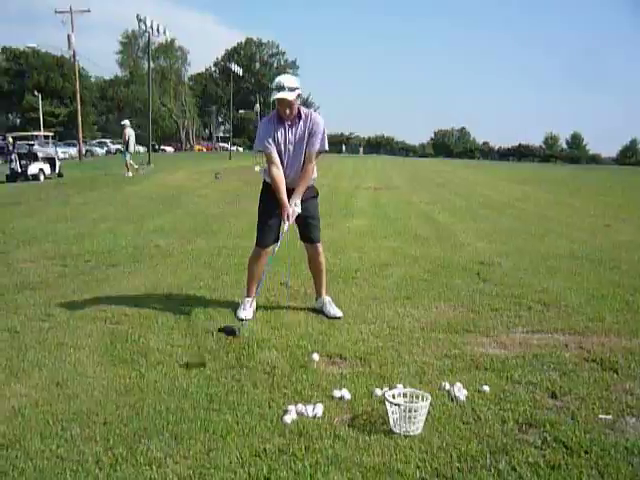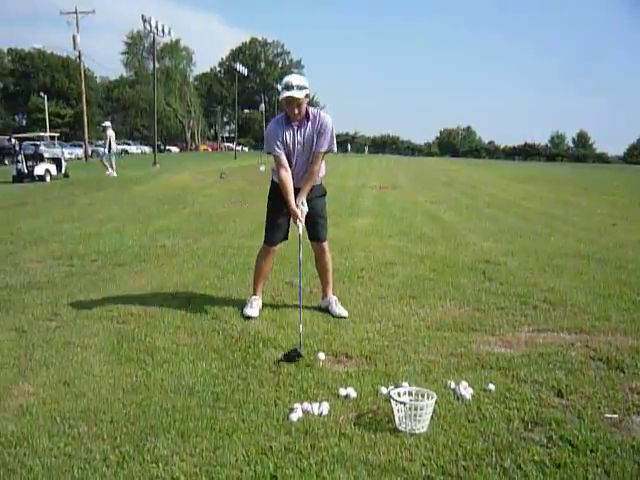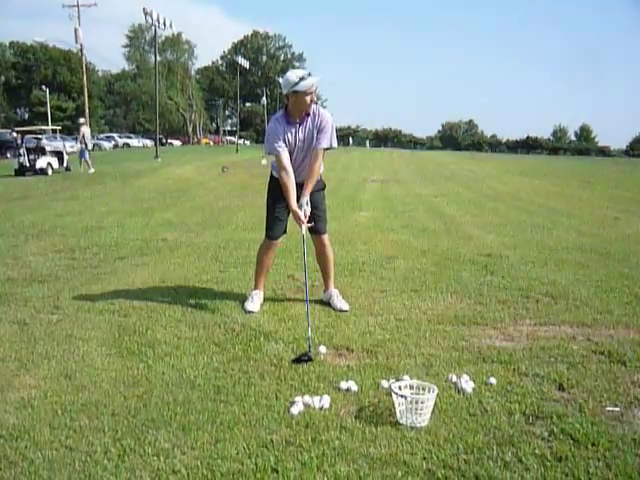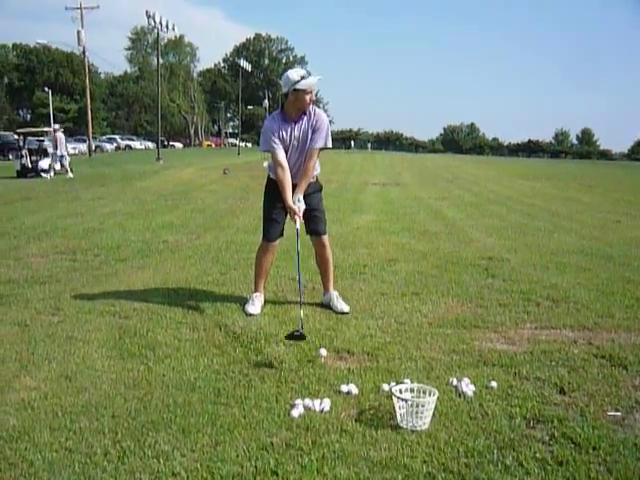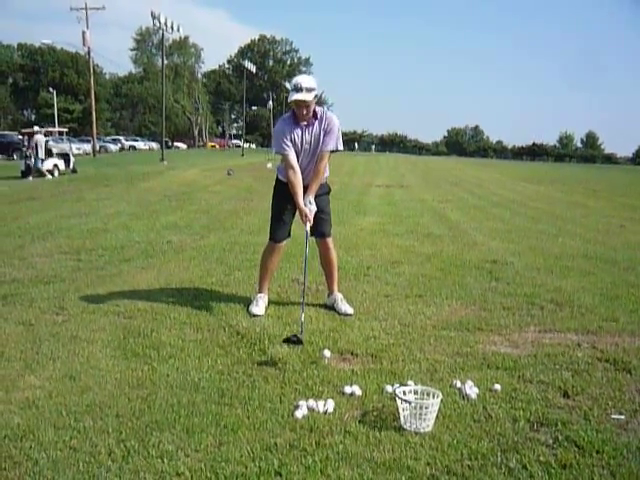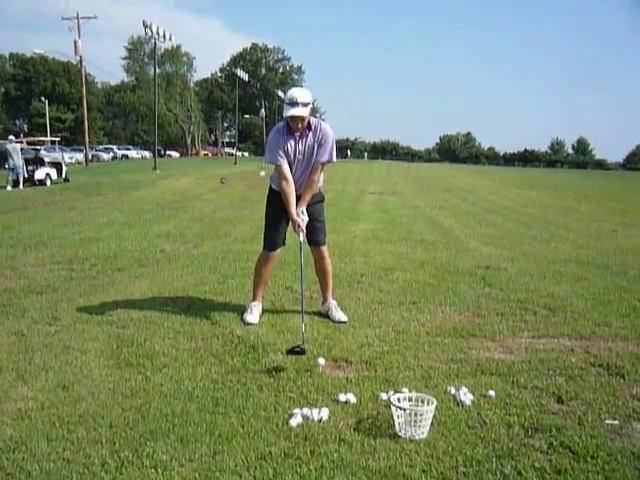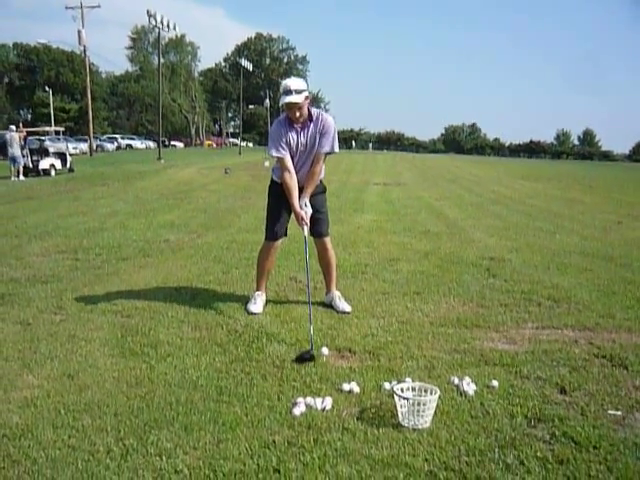
dt=0.7s
person 1, frame 1
left shoulder: (314, 121)
right shoulder: (267, 125)
left elbow: (310, 163)
right elbow: (274, 165)
left wrist: (296, 199)
right wrist: (284, 204)
left hip: (304, 189)
right hip: (274, 190)
left knee: (315, 246)
right knee: (262, 246)
left ankle: (322, 298)
right ankle: (249, 299)
person 1, frame 2
left shoulder: (323, 121)
right shoulder: (275, 127)
left elbow: (316, 163)
right elbow: (283, 168)
left wrist: (302, 198)
right wrist: (292, 205)
left hip: (313, 189)
right hip: (281, 189)
left knee: (321, 244)
right knee: (270, 244)
left ankle: (329, 297)
right ankle: (256, 297)
person 1, frame 3
left shoulder: (322, 118)
right shoulder: (276, 126)
left elbow: (316, 160)
right elbow: (284, 168)
left wrist: (305, 197)
right wrist: (293, 207)
left hip: (312, 183)
right hip: (281, 183)
left knee: (321, 237)
right knee: (272, 238)
left ankle: (330, 291)
right ankle: (257, 291)
person 1, frame 4
left shoulder: (318, 118)
right shoulder: (272, 124)
left elbow: (311, 161)
right elbow: (280, 165)
left wrist: (299, 197)
right wrist: (289, 202)
left hip: (309, 184)
right hip: (278, 185)
left knee: (321, 239)
right knee: (269, 240)
left ankle: (329, 293)
right ankle: (257, 294)
person 1, frame 5
left shoulder: (329, 121)
right shoulder: (283, 126)
left elbow: (322, 163)
right elbow: (291, 168)
left wrist: (309, 198)
right wrist: (300, 205)
left hip: (318, 187)
right hip: (286, 186)
left knee: (325, 240)
right knee: (276, 241)
left ankle: (334, 295)
right ankle: (261, 294)
person 1, frame 6
left shoulder: (323, 132)
right shoulder: (277, 135)
left elbow: (316, 173)
right elbow: (285, 178)
left wrist: (302, 207)
right wrist: (292, 214)
left hip: (312, 196)
right hip: (280, 195)
left knee: (321, 249)
right knee: (270, 250)
left ankle: (328, 302)
right ankle: (256, 302)
person 1, frame 7
left shoulder: (325, 122)
right shoulder: (278, 127)
left elbow: (318, 164)
right elbow: (286, 170)
left wrist: (305, 199)
right wrist: (295, 208)
left hip: (313, 187)
right hip: (282, 187)
left knee: (323, 239)
right knee: (272, 241)
left ankle: (332, 293)
right ankle: (259, 293)
